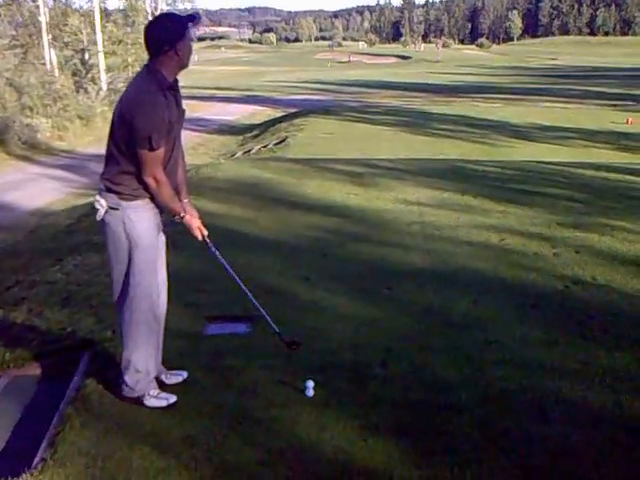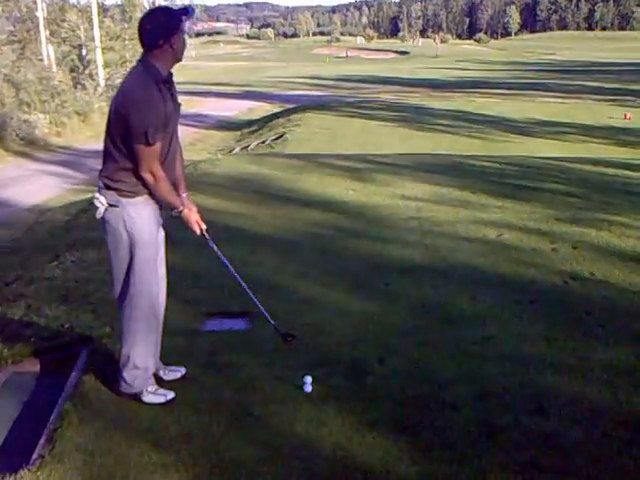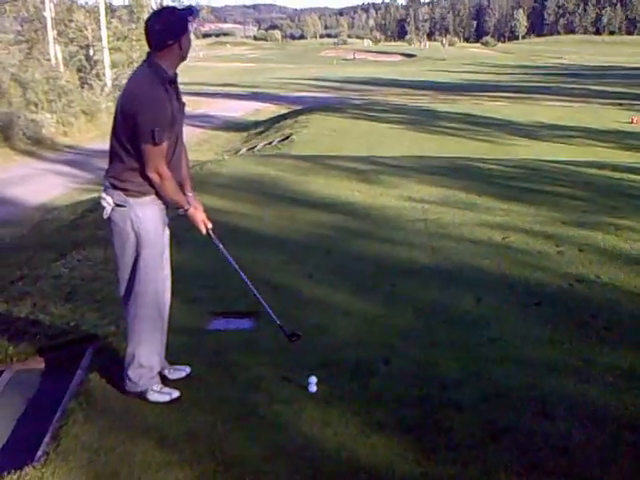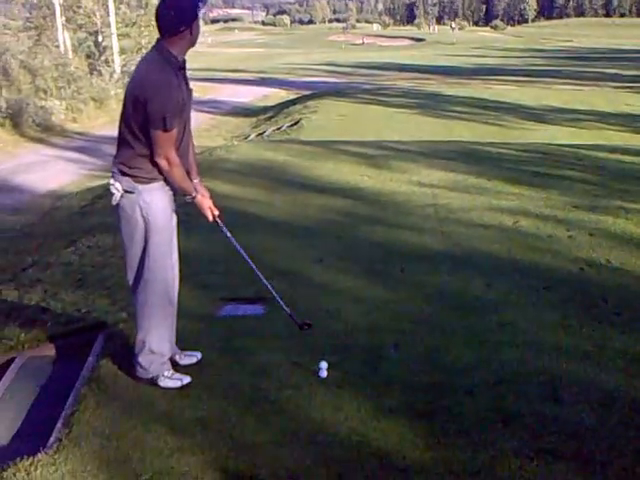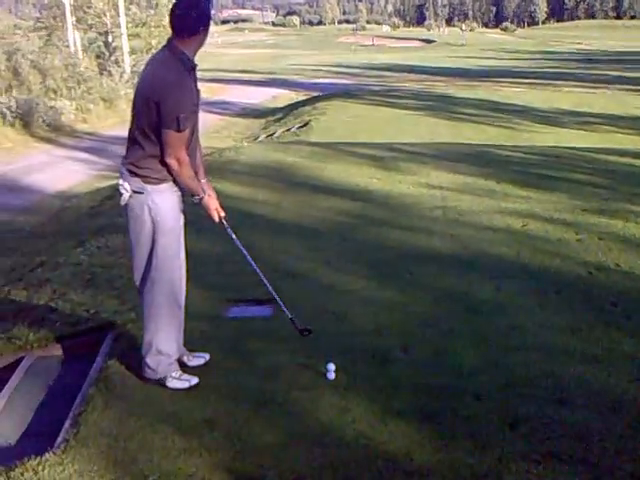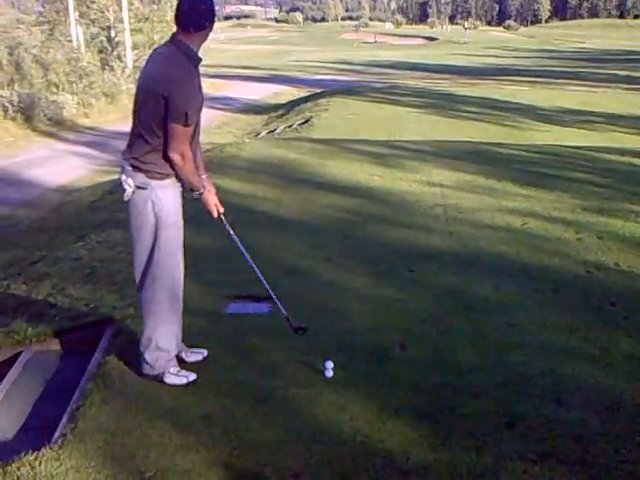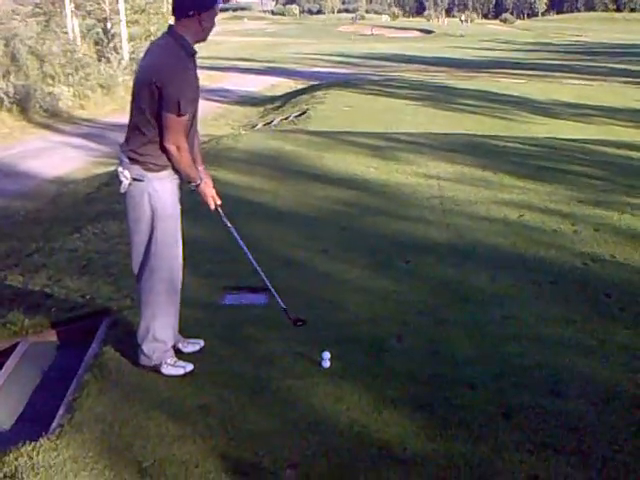
dt=0.2s
person 1, frame 1
left shoulder: (168, 86)
right shoulder: (147, 99)
left elbow: (175, 148)
right elbow: (152, 175)
left wrist: (186, 200)
right wrist: (182, 214)
left hip: (146, 202)
right hip: (130, 206)
left knee: (154, 292)
right knee: (142, 296)
left ankle: (151, 366)
right ankle: (137, 382)
person 1, frame 2
left shoulder: (162, 80)
right shoulder: (143, 94)
left elbow: (172, 142)
right elbow: (149, 170)
left wrist: (185, 195)
right wrist: (181, 209)
left hip: (145, 199)
right hip: (129, 203)
left knee: (152, 288)
right knee: (142, 292)
left ankle: (149, 363)
right ankle: (135, 379)
person 1, frame 3
left shoulder: (166, 80)
right shoulder: (149, 94)
left elbow: (176, 143)
right elbow: (155, 169)
left wrist: (190, 194)
right wrist: (187, 208)
left hip: (150, 199)
right hip: (135, 203)
left knee: (157, 287)
right knee: (146, 292)
left ankle: (154, 362)
right ankle: (140, 377)
person 1, frame 4
left shoulder: (170, 65)
right shoulder: (161, 81)
left elbow: (181, 132)
right elbow: (164, 156)
left wrist: (196, 180)
right wrist: (193, 194)
left hip: (155, 184)
right hip: (143, 188)
left knee: (165, 273)
right knee: (155, 278)
left ankle: (165, 347)
right ankle: (151, 362)
person 1, frame 5
left shoulder: (172, 63)
right shoulder: (175, 81)
left elbow: (188, 137)
right elbow: (174, 157)
left wrist: (203, 181)
right wrist: (201, 195)
left hip: (160, 184)
right hip: (152, 189)
left knee: (172, 274)
right knee: (162, 278)
left ankle: (173, 348)
right ankle: (159, 364)
person 1, frame 6
left shoulder: (167, 55)
right shoulder: (183, 77)
right elbow: (177, 152)
left wrist: (204, 177)
right wrist: (201, 191)
left hip: (156, 178)
right hip: (154, 183)
left knee: (169, 270)
right knee: (161, 274)
left ankle: (170, 344)
right ankle: (157, 360)
person 1, frame 7
left shoulder: (167, 48)
right shoulder: (177, 66)
right elbow: (173, 143)
left wrist: (201, 169)
right wrist: (198, 182)
left hip: (155, 170)
right hip: (151, 175)
left knee: (169, 262)
right knee: (160, 266)
left ankle: (167, 335)
right ankle: (154, 350)
